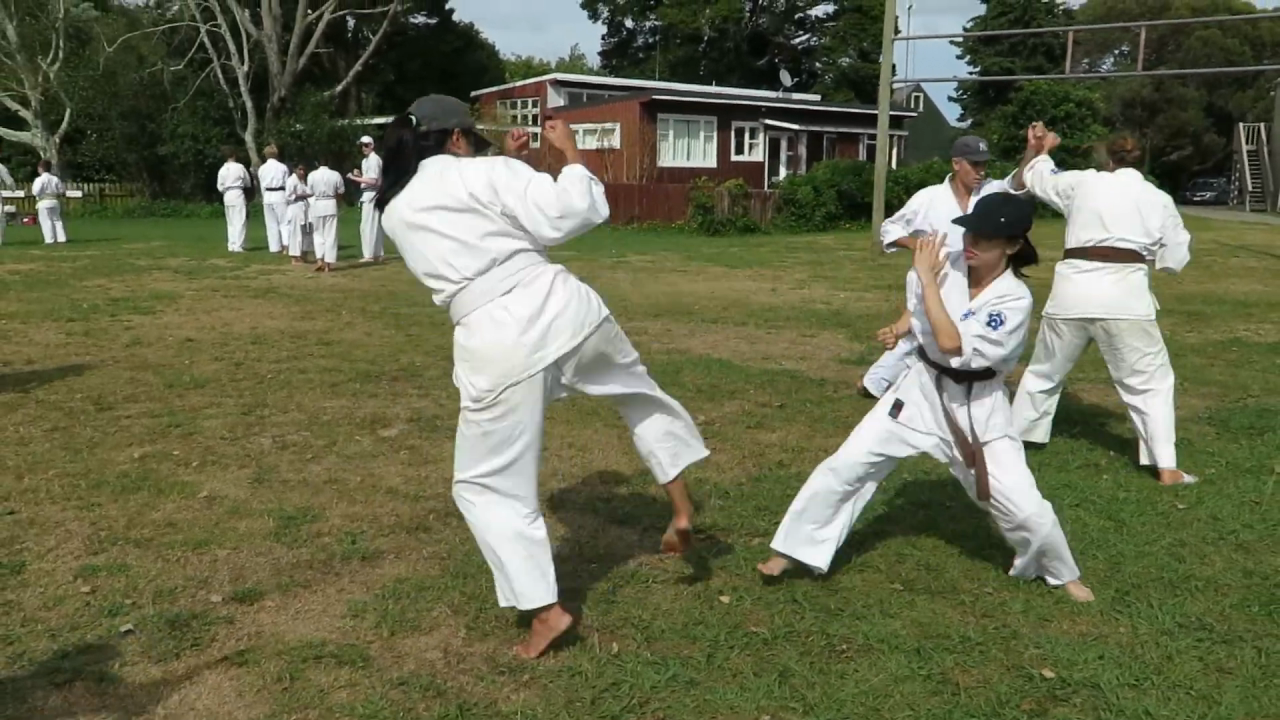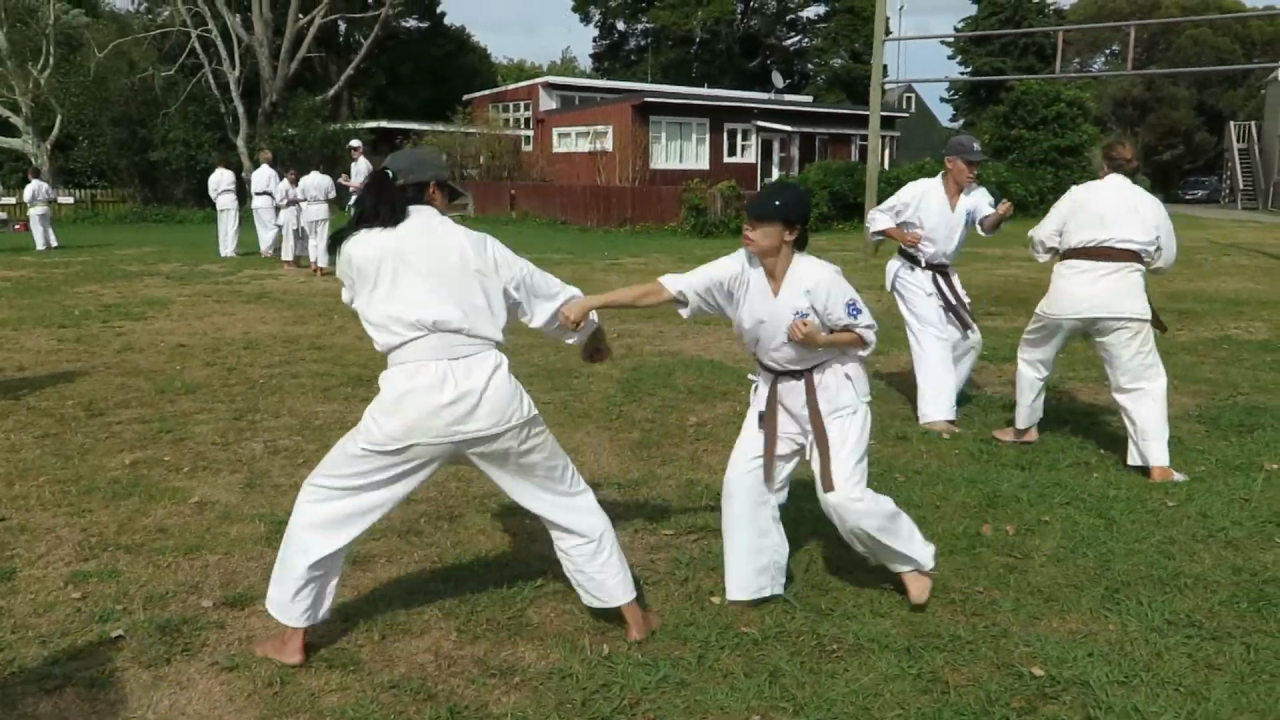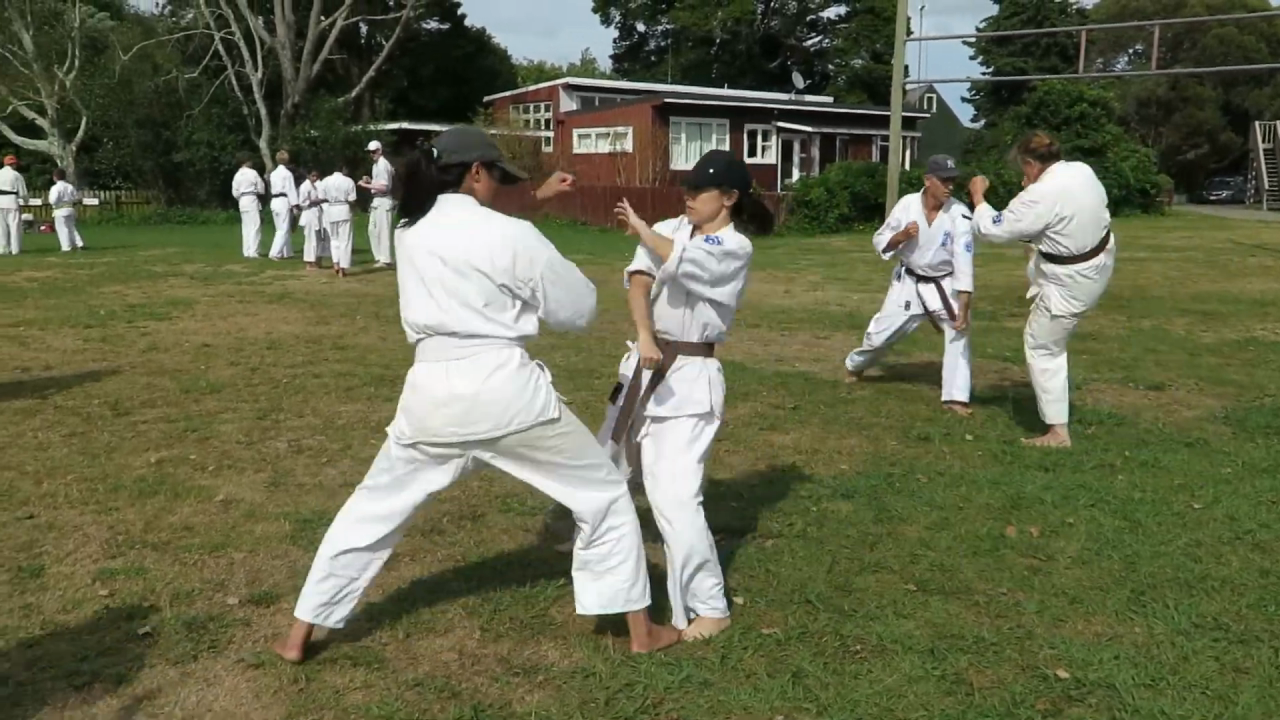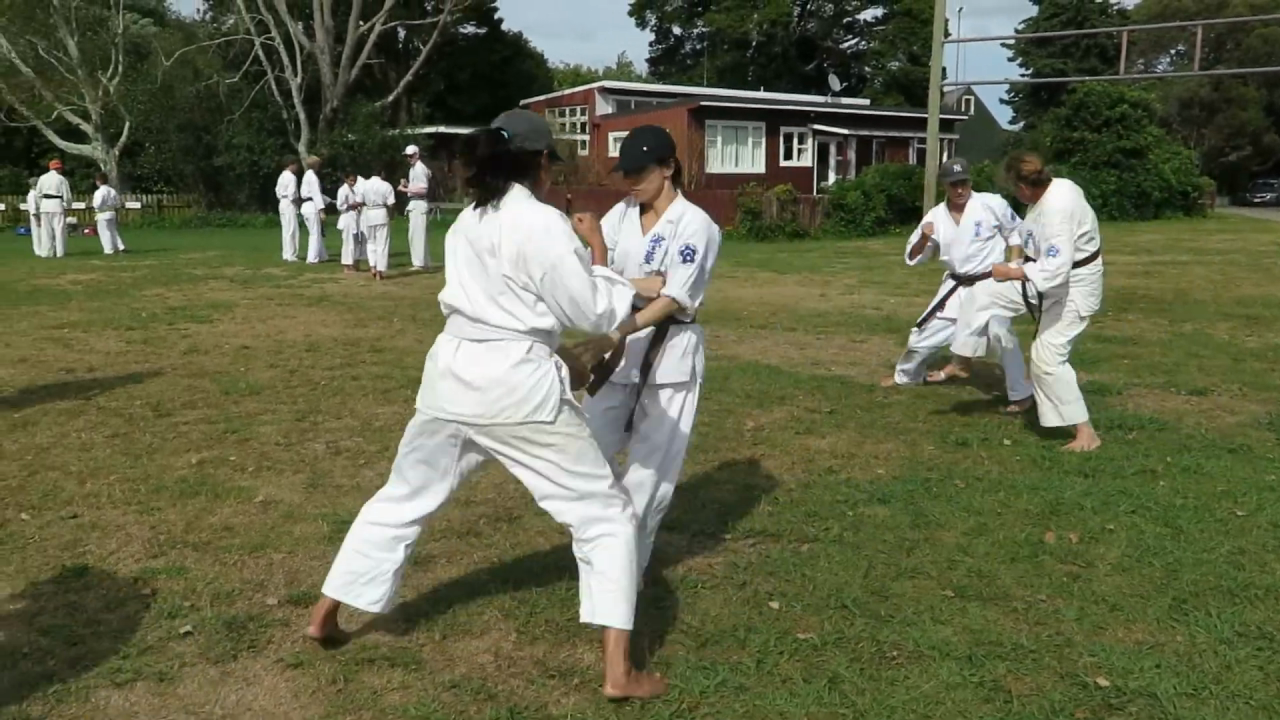
dt=0.4s
person 1, frame 1
left shoulder: (394, 214)
right shoulder: (486, 172)
right elbow: (573, 212)
right wrist: (568, 151)
left hip: (495, 346)
right hip: (562, 307)
left knee: (492, 487)
right knee: (637, 393)
left ankle: (546, 613)
right ankle: (680, 506)
person 1, frame 2
left shoulder: (356, 244)
right shoulder: (477, 245)
right elbow: (553, 301)
right wrist: (592, 335)
left hip: (412, 398)
right hip: (489, 391)
left knee: (324, 500)
right knee: (567, 500)
left ankle: (292, 636)
right ankle: (633, 616)
person 1, frame 3
left shoulder: (415, 229)
right shoulder: (510, 236)
right elbow: (577, 307)
left wrist: (541, 194)
right wrist: (543, 267)
left hip: (432, 396)
right hip: (509, 393)
left knee: (372, 510)
right knee: (604, 495)
left ankle: (298, 636)
right ankle: (641, 629)
person 1, frame 4
left shoulder: (469, 217)
right shoulder: (543, 223)
right elbow: (596, 313)
right wrist: (598, 257)
left hip: (450, 373)
right hip: (517, 383)
left knee: (405, 496)
right knee: (604, 513)
left ankle: (324, 612)
right ankle: (619, 670)
person 2, frame 1
left shoulder: (1015, 301)
right shoulder: (951, 267)
left elbow: (955, 347)
left wrist: (927, 278)
right wrist: (907, 318)
left hip: (976, 403)
right hip: (923, 389)
left knee: (1026, 507)
right knee: (850, 464)
left ankle: (1061, 573)
right ankle: (794, 552)
person 2, frame 2
left shoulder: (823, 279)
right shoulder: (739, 269)
left elbow: (864, 338)
right elbow: (672, 289)
left wrist: (821, 339)
right wrist: (591, 301)
left hip: (833, 389)
right hip: (778, 389)
left knee: (843, 498)
right knee: (744, 484)
left ankle: (911, 560)
right ankle: (759, 581)
person 2, frame 3
left shoulder: (734, 248)
right shoulder: (675, 231)
left elbow: (671, 262)
right elbow: (638, 279)
left wrist: (637, 225)
right wrist: (642, 332)
left hip: (691, 382)
right hip: (647, 371)
left knee: (675, 498)
left ankle: (707, 607)
person 2, frame 4
left shoulder: (694, 223)
right shoulder: (623, 215)
left elbow: (676, 303)
left wrist: (620, 331)
left hip: (672, 351)
right hip: (626, 344)
left knee: (650, 467)
right knee: (593, 445)
left ankle: (628, 569)
person 3, frame 1
left shoulder: (1085, 183)
right shoulder: (1160, 200)
left elbow: (1037, 179)
right elbow: (1175, 260)
left wrist: (1043, 151)
left hip: (1073, 291)
right hip: (1124, 295)
left knee: (1045, 369)
right knee: (1150, 379)
left ankle: (1012, 438)
right ankle: (1166, 468)
person 3, frame 2
left shoulder: (1080, 193)
right shoulder: (1151, 205)
left elbow: (1042, 240)
right elbow: (1163, 261)
left wrist: (1063, 249)
left hip: (1072, 291)
right hip: (1124, 295)
left knee: (1033, 356)
right knee: (1143, 380)
left ankle: (1025, 429)
right ankle: (1159, 466)
person 3, frame 3
left shoulder: (1041, 196)
right shoulder: (1082, 170)
left elbow: (993, 231)
left wrist: (977, 197)
left hip: (1069, 281)
right hip: (1098, 263)
left knee: (1044, 351)
left ankle: (1059, 432)
person 3, frame 4
left shoulder: (1056, 212)
right shoulder: (1062, 186)
left elbow: (1051, 271)
left wrist: (1015, 273)
right wrist: (1028, 254)
left hip: (1073, 287)
right hip: (1047, 278)
left knee: (1047, 359)
right knee: (984, 296)
left ankle: (1086, 433)
person 4, frame 1
left shoulder: (990, 193)
right shoulder: (927, 198)
left elbow: (1016, 186)
right elbow: (890, 230)
right wrist: (913, 244)
left knee: (916, 341)
left ankle: (874, 383)
person 4, frame 2
left shoulder: (977, 195)
right shoulder: (919, 190)
left elbow: (986, 223)
right elbow: (876, 216)
left wrist: (1000, 217)
right wrist: (899, 234)
left hip: (943, 277)
right hip: (913, 274)
left knee: (968, 340)
right knee: (933, 339)
left ankle: (942, 397)
right ankle: (935, 415)
person 4, frame 3
left shoulder: (960, 215)
right shoulder: (907, 204)
left elbow: (965, 265)
right elbow: (881, 244)
left wrist: (964, 310)
right wrist: (902, 236)
left hip: (945, 285)
right hip: (908, 281)
left knee: (958, 333)
right knee: (881, 333)
left ankle: (955, 397)
right ankle: (856, 364)
person 4, frame 4
left shoulder: (991, 203)
right shoulder: (936, 216)
left elbow: (1016, 231)
right elbow: (912, 256)
right wrist: (923, 239)
left hip: (991, 285)
right hip: (957, 287)
left knee: (1003, 335)
right knee: (925, 332)
left ankle: (1021, 395)
right ankle: (905, 376)
